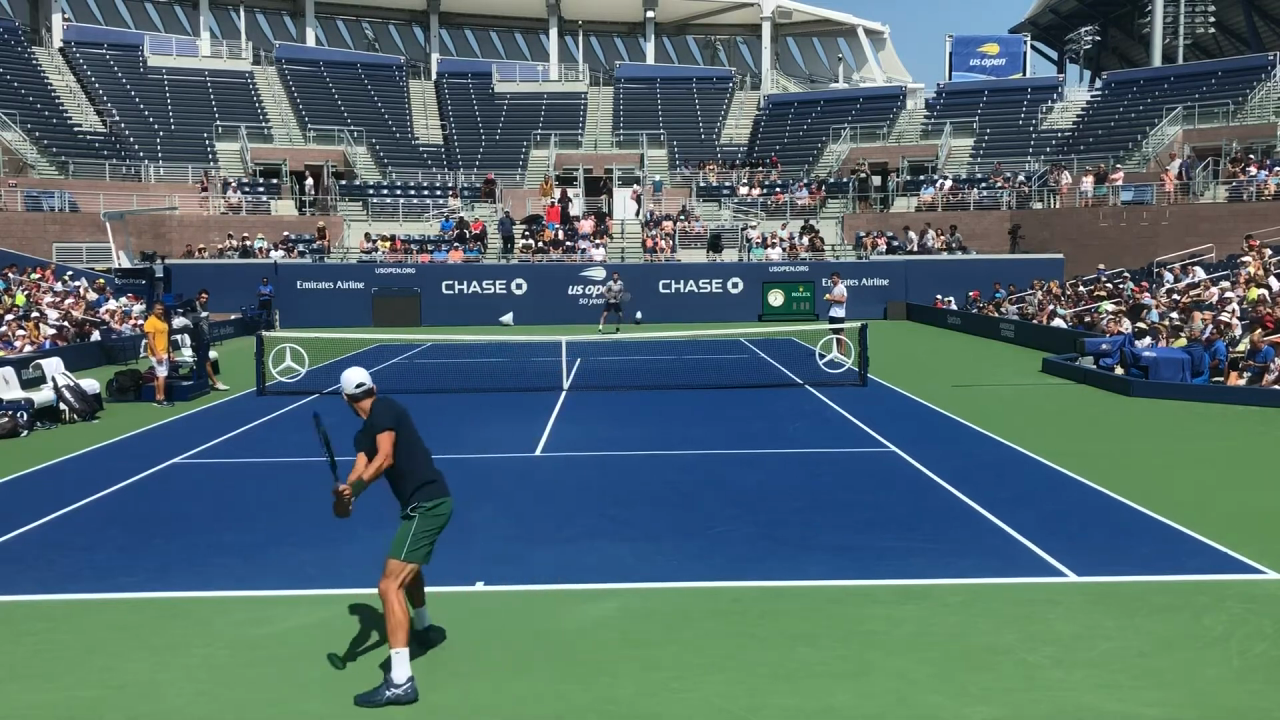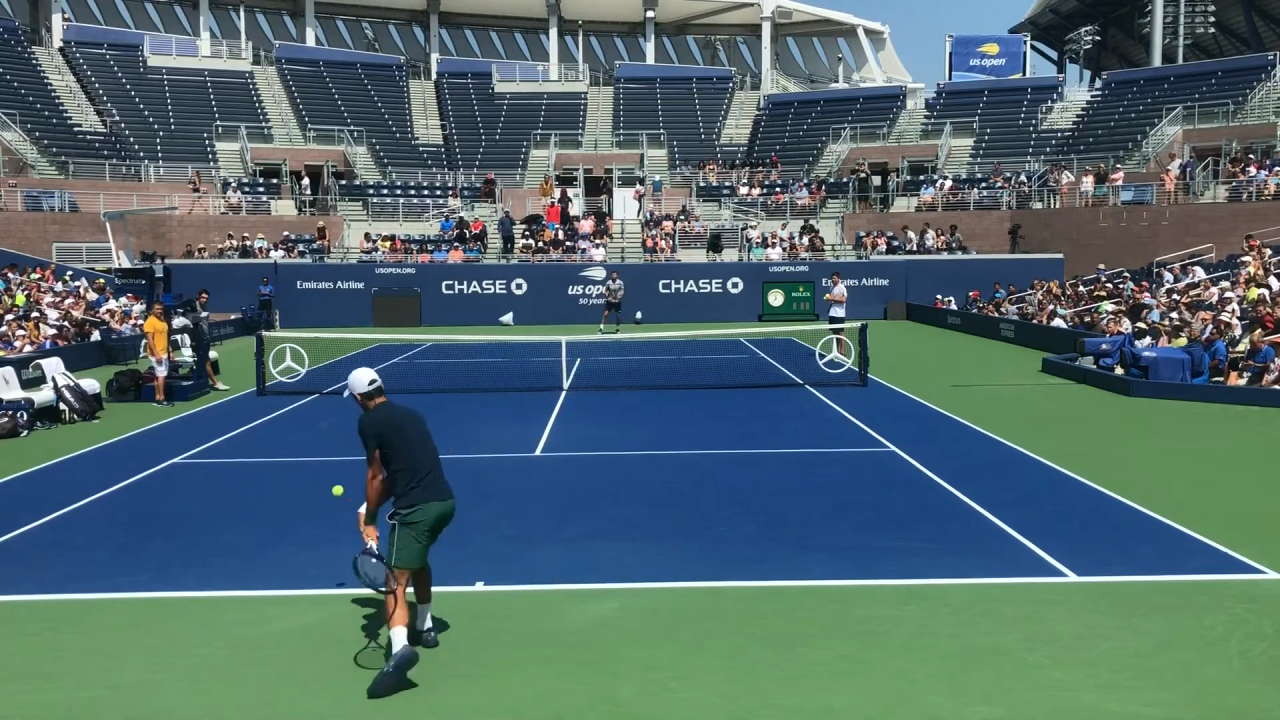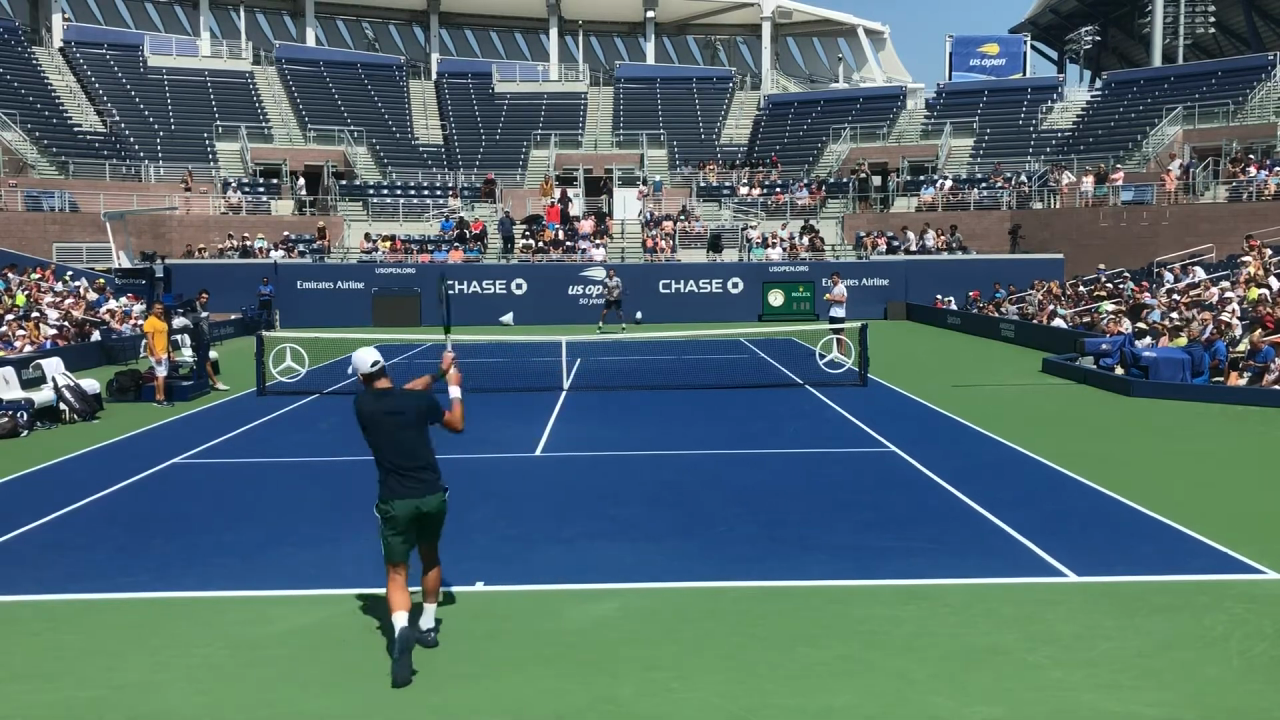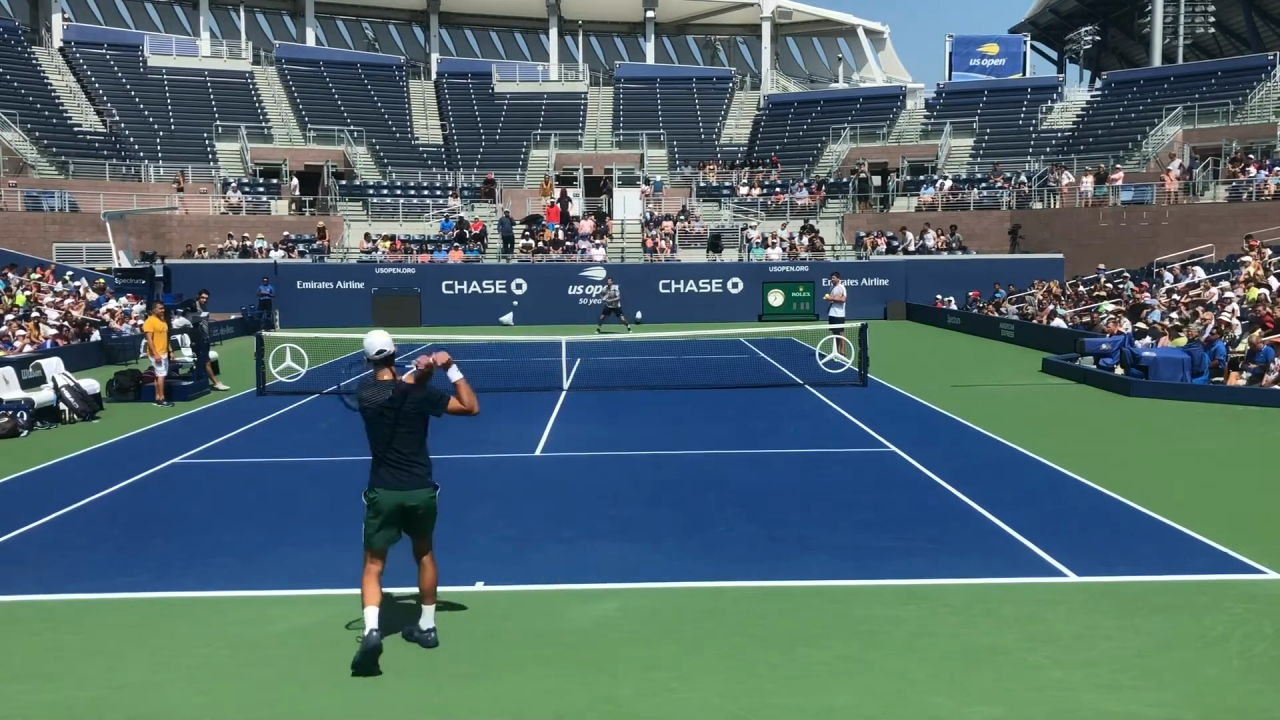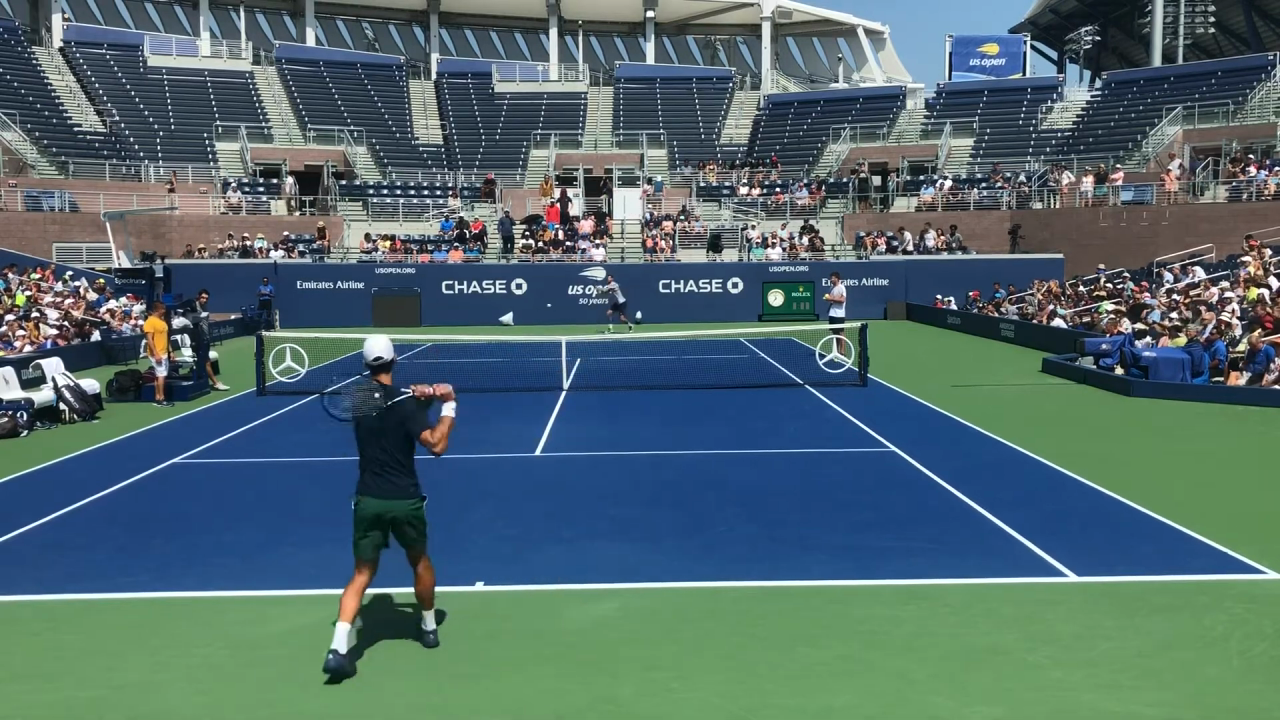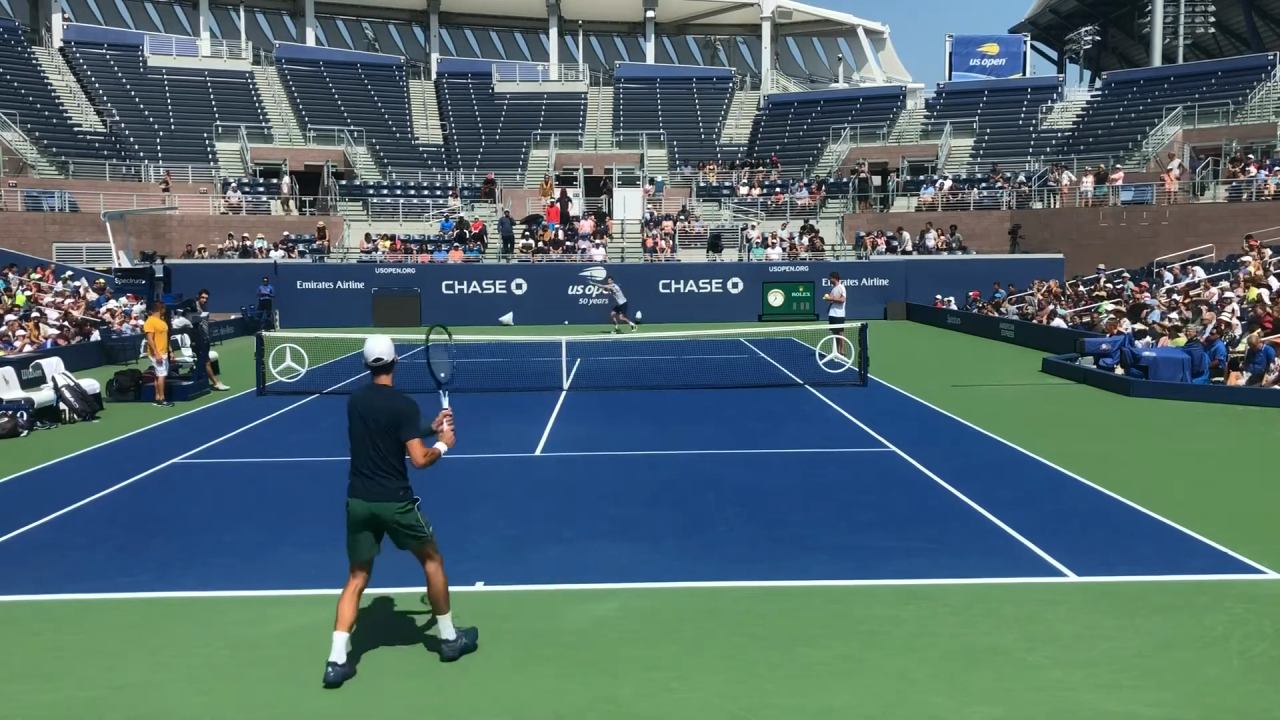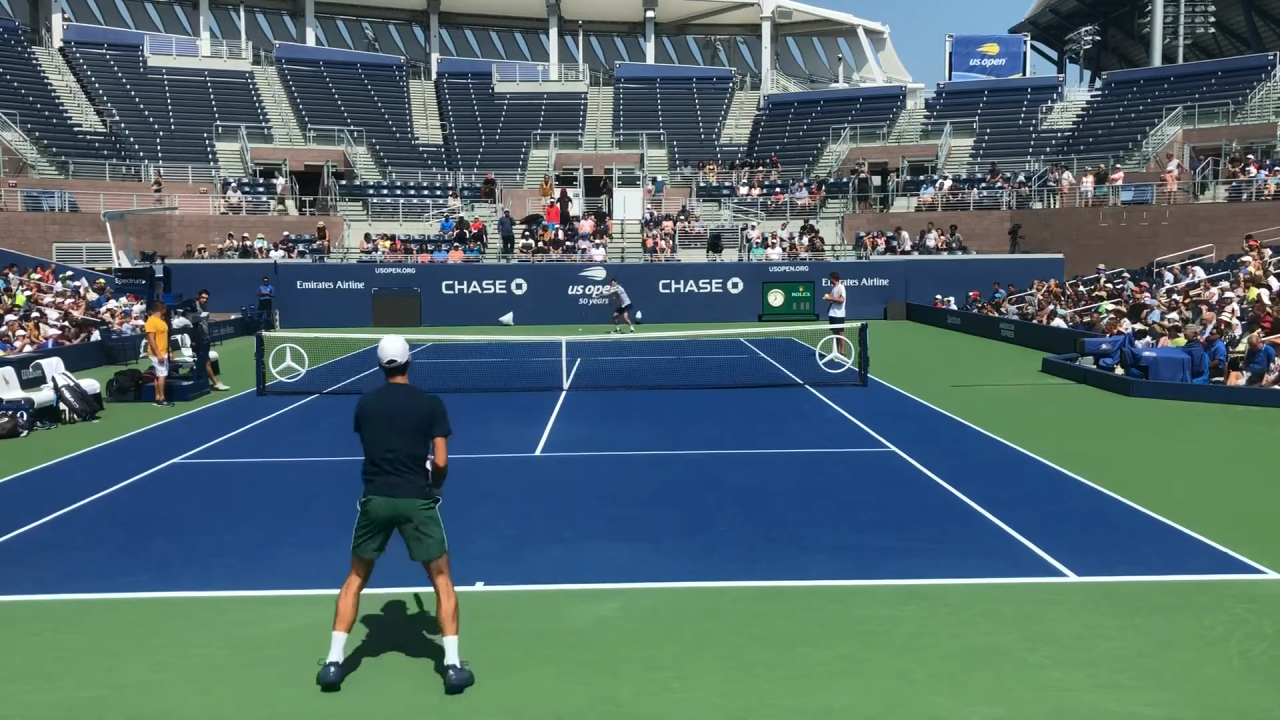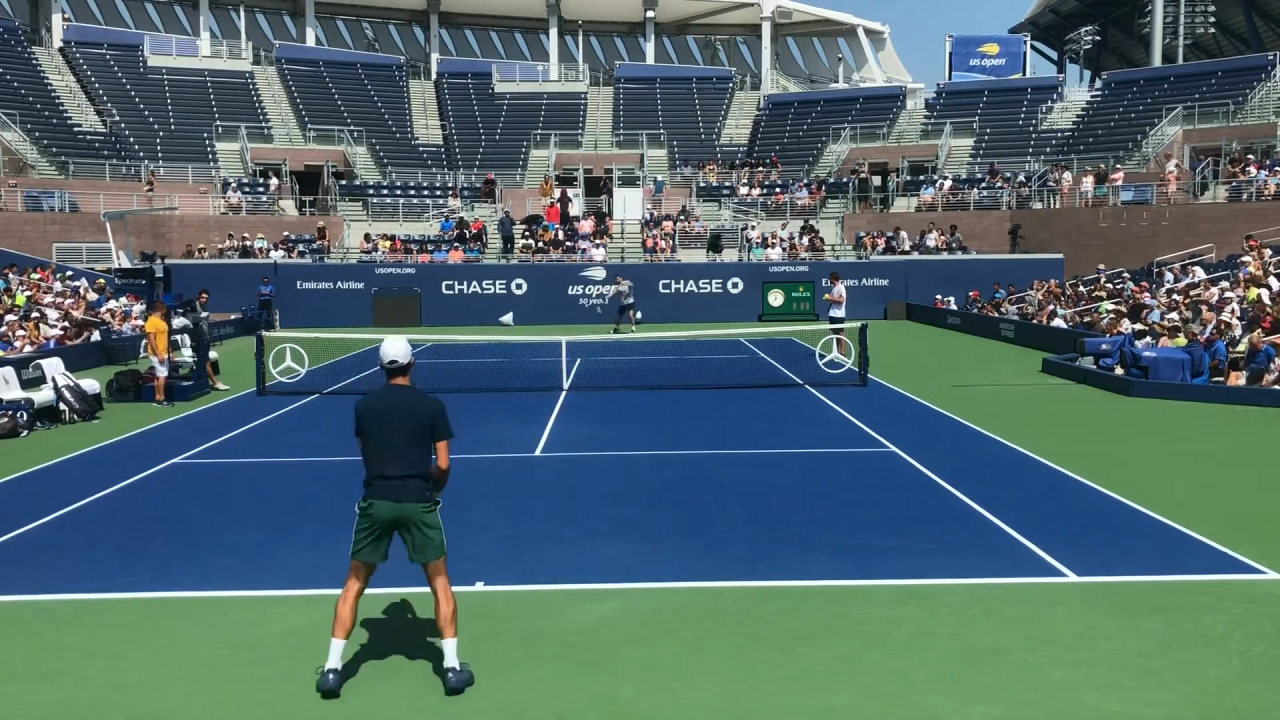
dt=0.2s
person 1, frame 1
left shoulder: (385, 409)
right shoulder: (365, 433)
left elbow: (385, 459)
right elbow: (360, 470)
left wrist: (352, 487)
right wrist: (346, 496)
left hip: (428, 504)
right hip: (429, 502)
left knee: (391, 586)
right knee: (407, 565)
left ankle: (400, 682)
right ankle: (424, 628)
person 1, frame 2
left shoulder: (368, 422)
right shoulder: (408, 414)
left elbow: (377, 477)
left wrist: (368, 518)
right wrist: (368, 513)
left hip: (417, 507)
right hip: (443, 501)
left knee: (396, 583)
right knee: (416, 559)
left ankle: (400, 649)
right ankle: (425, 629)
person 1, frame 3
left shoulder: (363, 403)
right shoulder: (420, 400)
right elbow: (457, 425)
left wrist: (438, 374)
right wrist: (453, 386)
left hip: (395, 501)
right hip: (434, 495)
left knee: (396, 574)
right knee: (431, 558)
left ankle: (403, 629)
right ankle: (426, 628)
person 1, frame 4
left shoulder: (366, 393)
right shoulder: (420, 396)
right elbow: (471, 408)
left wrist: (422, 369)
right wrist: (450, 368)
left hip: (382, 492)
right hip: (421, 490)
left knee: (373, 565)
right knee: (424, 554)
left ankle: (371, 630)
right ankle: (426, 627)
person 1, frame 5
right shoulder: (405, 406)
right elbow: (437, 447)
left wrist: (417, 395)
right wrist: (449, 407)
left hip: (368, 500)
right hip: (405, 500)
left knee: (362, 576)
right knee: (420, 560)
left ankle: (338, 650)
right ankle: (429, 627)
person 1, frame 6
left shoulder: (355, 400)
right shoulder: (404, 404)
right elbow: (419, 459)
left wrist: (429, 429)
right wrist: (443, 444)
left hip: (358, 501)
right hip: (395, 501)
left knee: (357, 579)
right knee: (432, 560)
left ankle: (336, 661)
right ankle: (449, 638)
person 1, frame 7
left shoulder: (364, 404)
right shoulder: (431, 404)
right elbow: (441, 462)
right wrist: (434, 481)
left hip: (375, 500)
right hip: (417, 502)
left knee: (355, 579)
right knee: (442, 580)
left ankle: (333, 663)
right ankle: (453, 667)
person 1, frame 8
left shoulder: (364, 406)
right shoulder: (433, 406)
left elbow: (367, 458)
right elbow: (443, 465)
left hip: (375, 503)
right hip: (419, 504)
left knee: (354, 585)
right knee: (440, 583)
left ankle: (332, 669)
right ankle: (452, 667)
